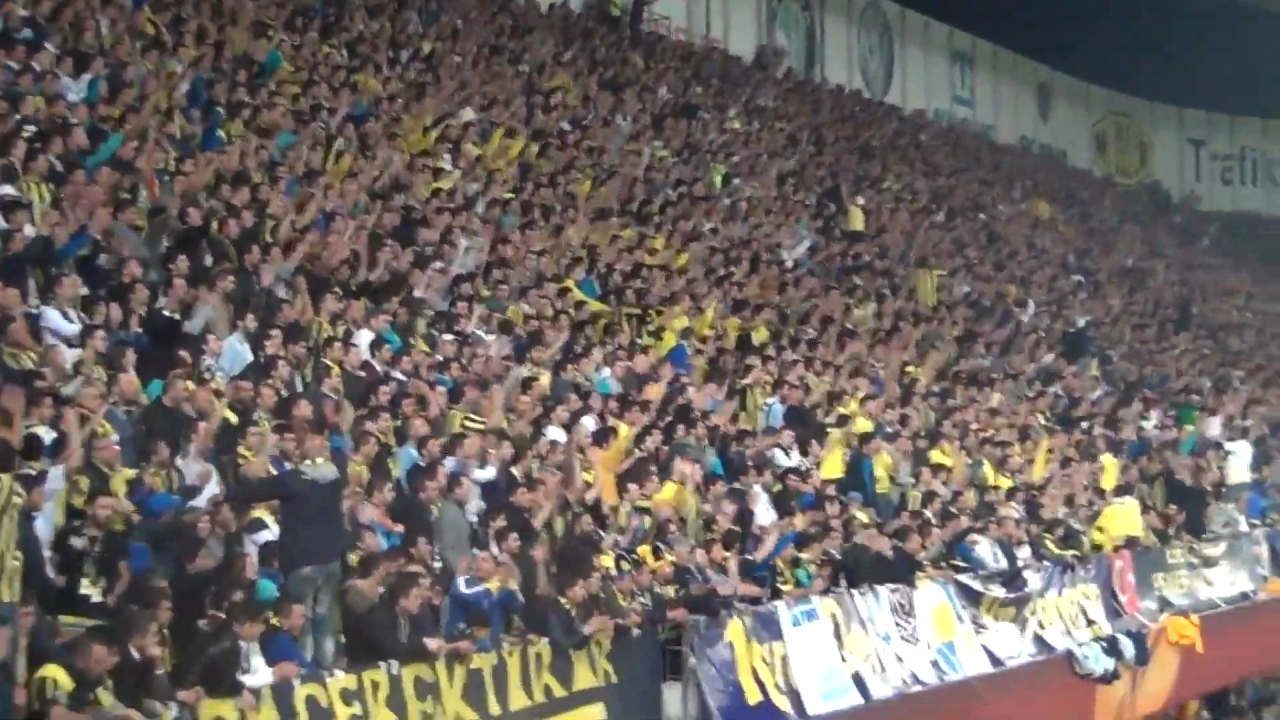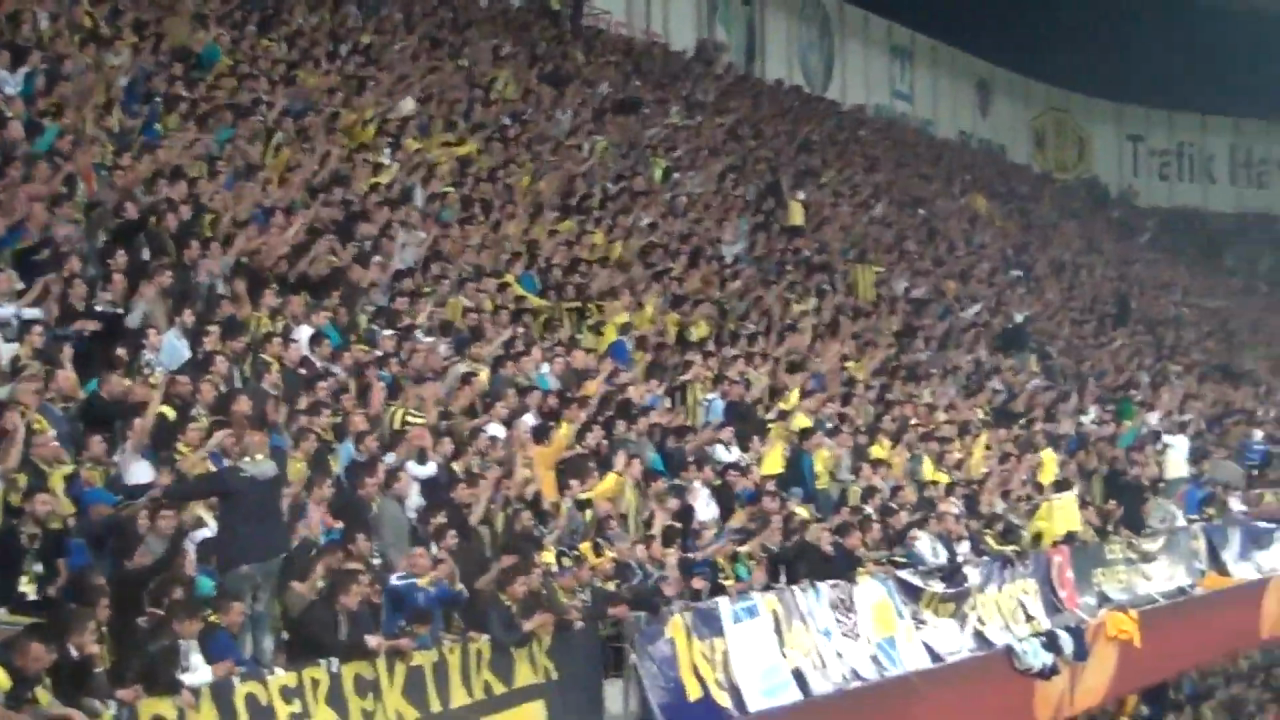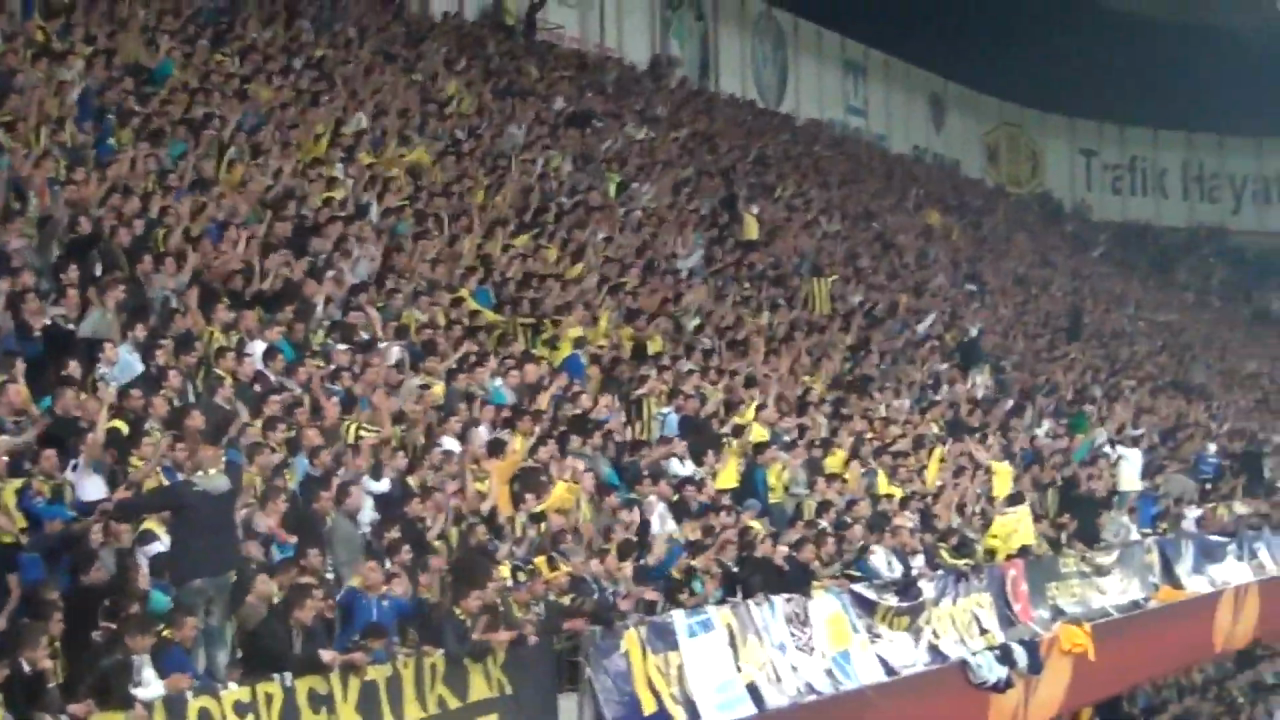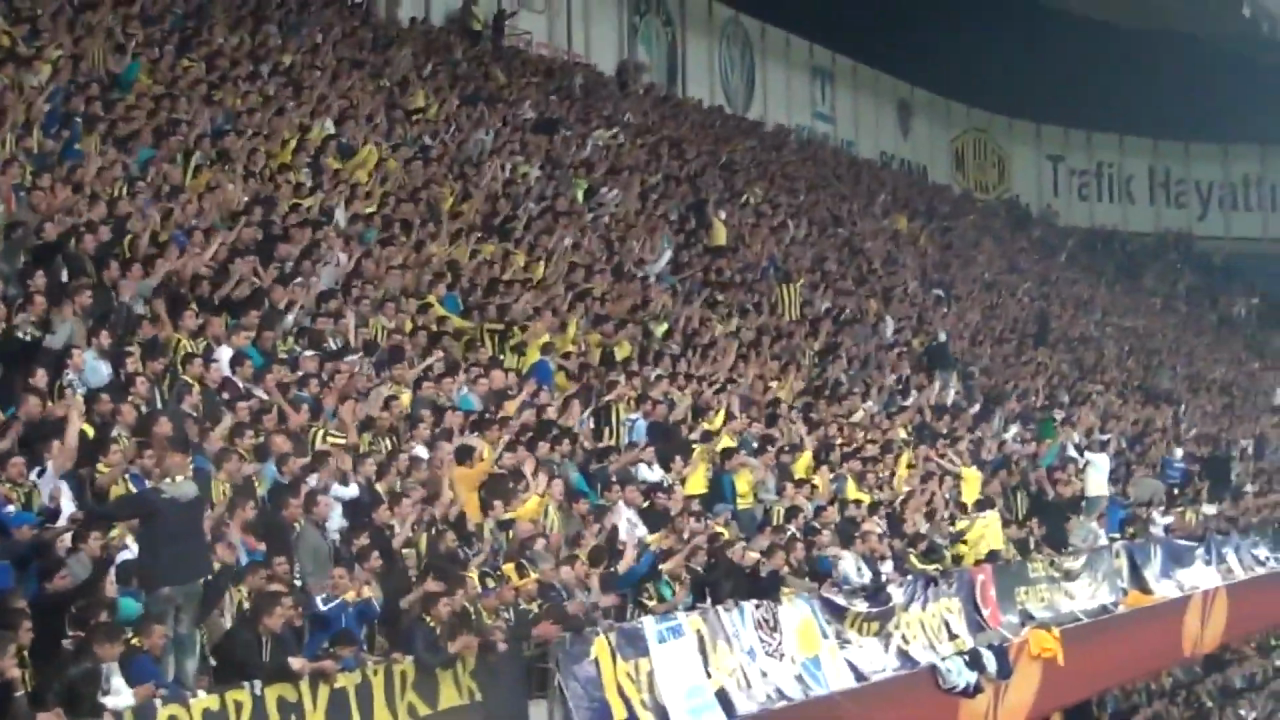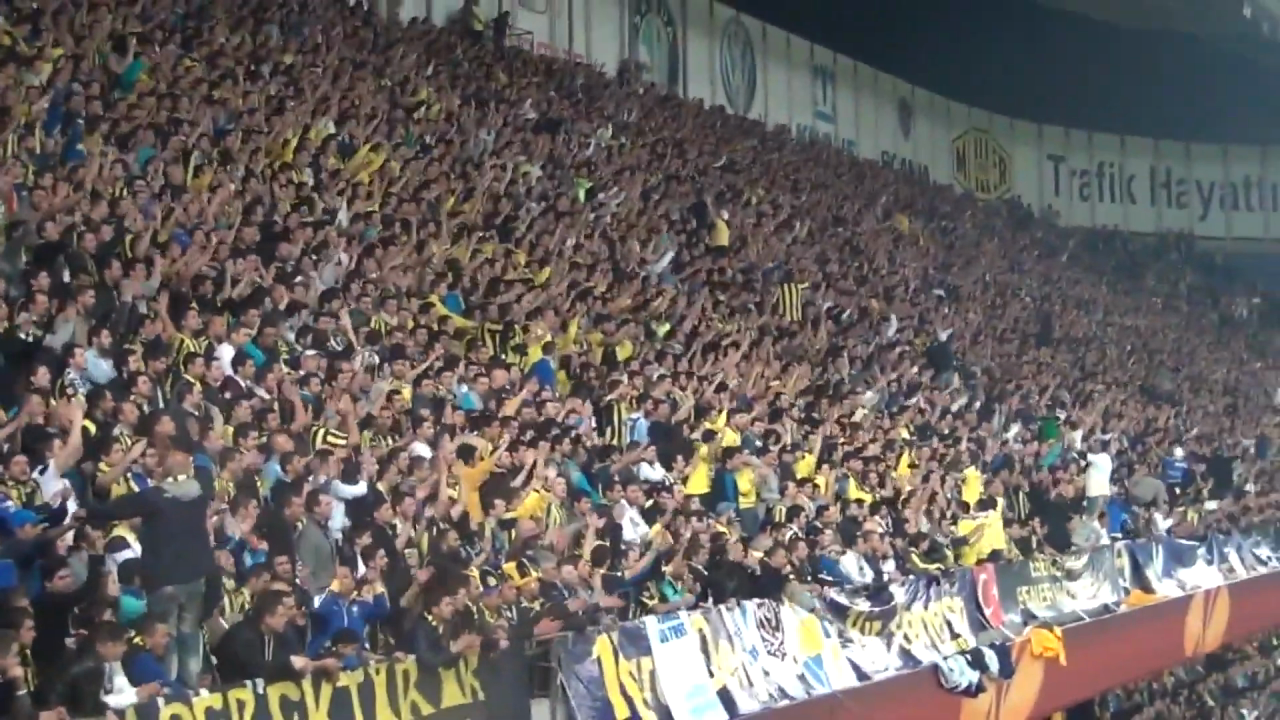
dt=0.2s
person 1, frame 1
left shoulder: (291, 479)
right shoulder: (336, 473)
left elbow: (254, 491)
left wrist: (225, 496)
left hip: (302, 559)
right hip: (331, 556)
left knee: (302, 617)
right knee: (324, 615)
right ankle: (326, 666)
person 1, frame 2
left shoulder: (230, 475)
right shoulder: (276, 470)
left elbow: (192, 488)
left wrist: (162, 492)
left hip: (240, 556)
right hip: (270, 553)
right knee: (263, 612)
right ankle: (265, 664)
person 1, frame 3
left shoulder: (183, 490)
right shoulder: (230, 484)
left elbow: (144, 502)
right elbow: (234, 462)
left wrist: (115, 506)
left hip: (193, 571)
right hip: (223, 568)
right knee: (217, 626)
right ankle: (219, 677)
person 1, frame 4
left shoulder: (151, 497)
right shoulder: (198, 492)
left elbow: (112, 510)
left wrist: (84, 514)
left hip: (162, 578)
right hip: (193, 575)
right knee: (187, 633)
right ankle: (188, 685)
person 1, frame 5
left shoulder: (153, 496)
right shoulder: (201, 491)
left elbow: (114, 509)
left wrist: (86, 513)
left hip: (164, 578)
right hip: (195, 575)
right knee: (190, 632)
right ankle: (191, 685)
